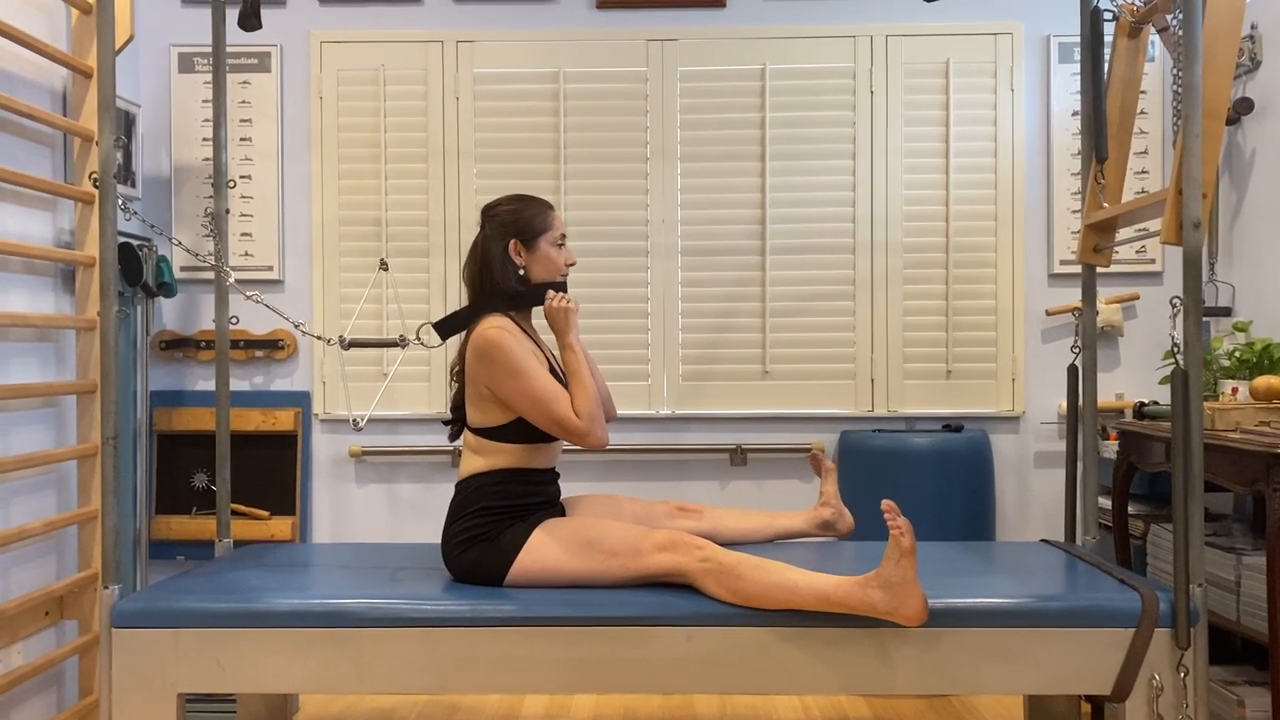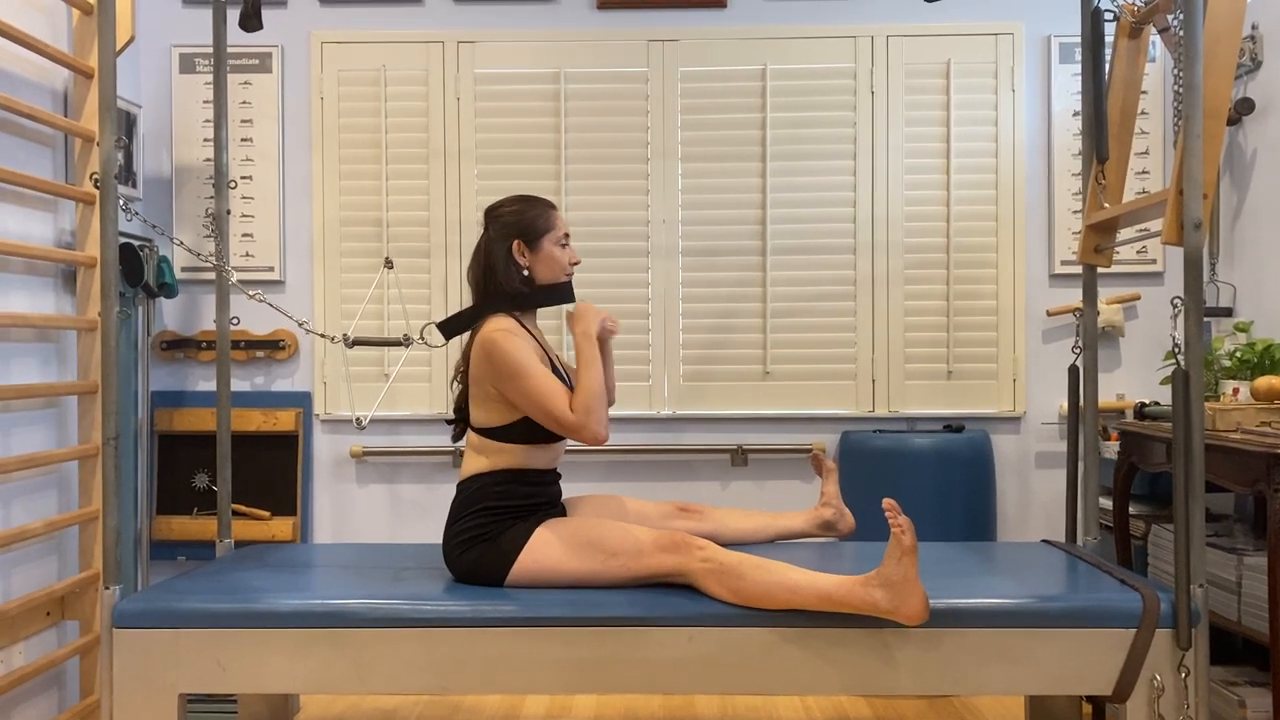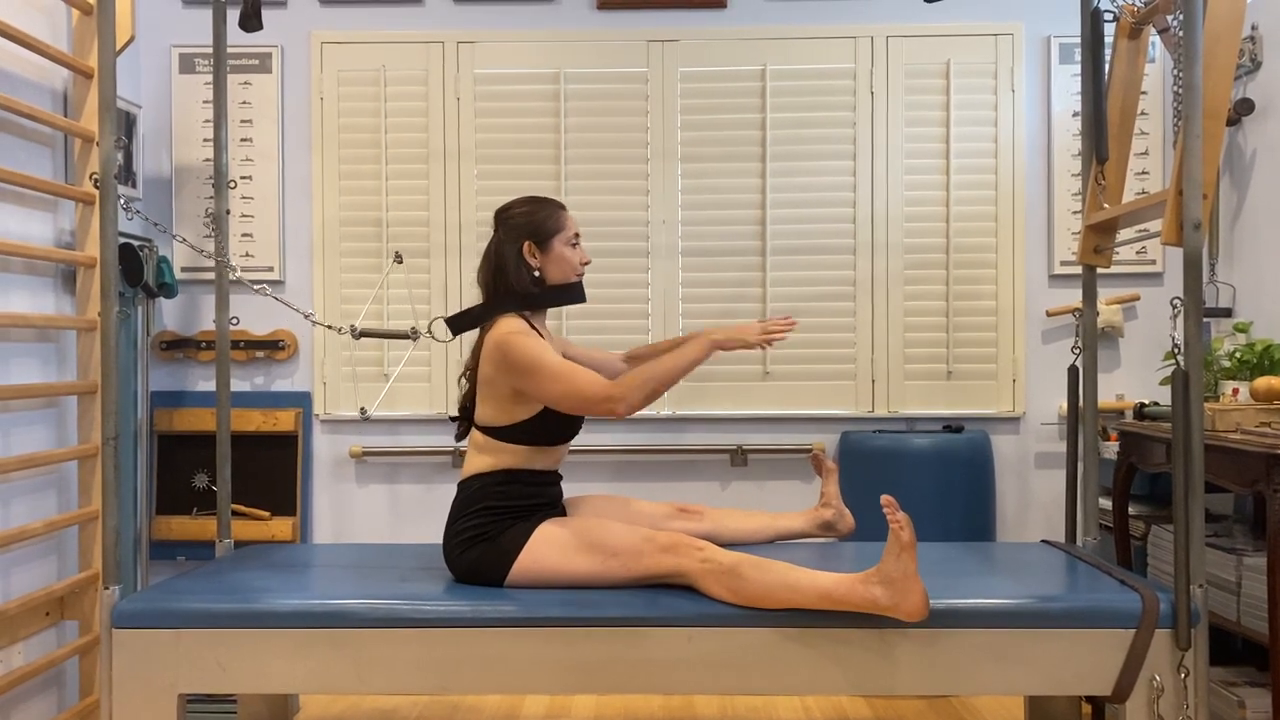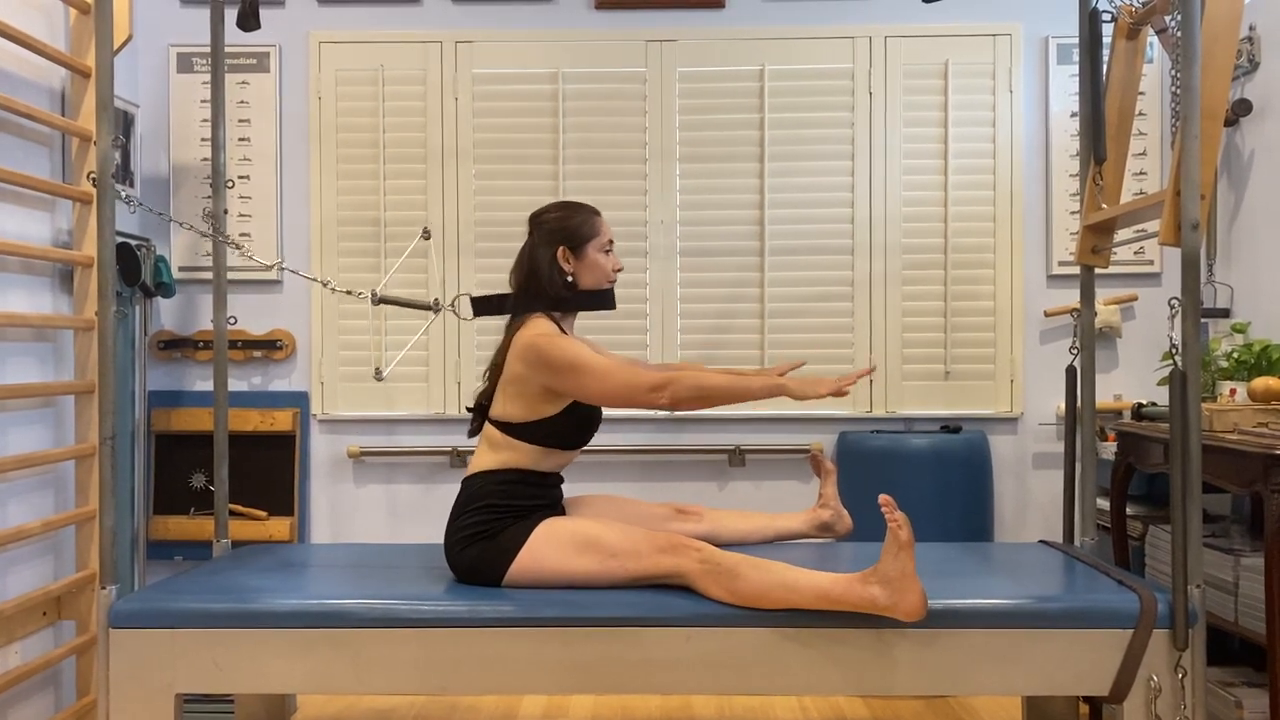
dt=0.4s
person 1, frame 1
left shoulder: (517, 329)
right shoulder: (496, 337)
left elbow: (605, 413)
right elbow: (590, 432)
left wrist: (569, 337)
right wrist: (568, 339)
left hip: (532, 514)
right hip: (492, 535)
left knee: (680, 516)
right knee: (683, 552)
left ankle: (818, 517)
person 1, frame 2
left shoulder: (520, 330)
right shoulder: (500, 338)
left elbow: (599, 402)
right elbow: (590, 426)
left wrist: (599, 340)
right wrist: (583, 337)
left hip: (534, 512)
right hip: (494, 535)
left knee: (682, 517)
right knee: (685, 555)
left ankle: (818, 518)
person 1, frame 3
left shoulder: (529, 330)
right shoulder: (511, 339)
left elbow: (619, 366)
right elbow: (617, 398)
left wrist: (690, 341)
right wrist: (709, 342)
left hip: (533, 513)
right hip: (493, 535)
left knee: (683, 518)
right knee: (684, 554)
left ankle: (816, 517)
right ankle: (873, 591)
person 1, frame 4
left shoulder: (553, 334)
right shoulder: (542, 342)
left elbow: (652, 375)
right elbow: (664, 391)
left wrist: (757, 375)
right wrist: (782, 385)
left hip: (532, 513)
right hip: (494, 534)
left knee: (682, 519)
right knee: (682, 556)
left ankle: (815, 519)
right ankle: (872, 592)
